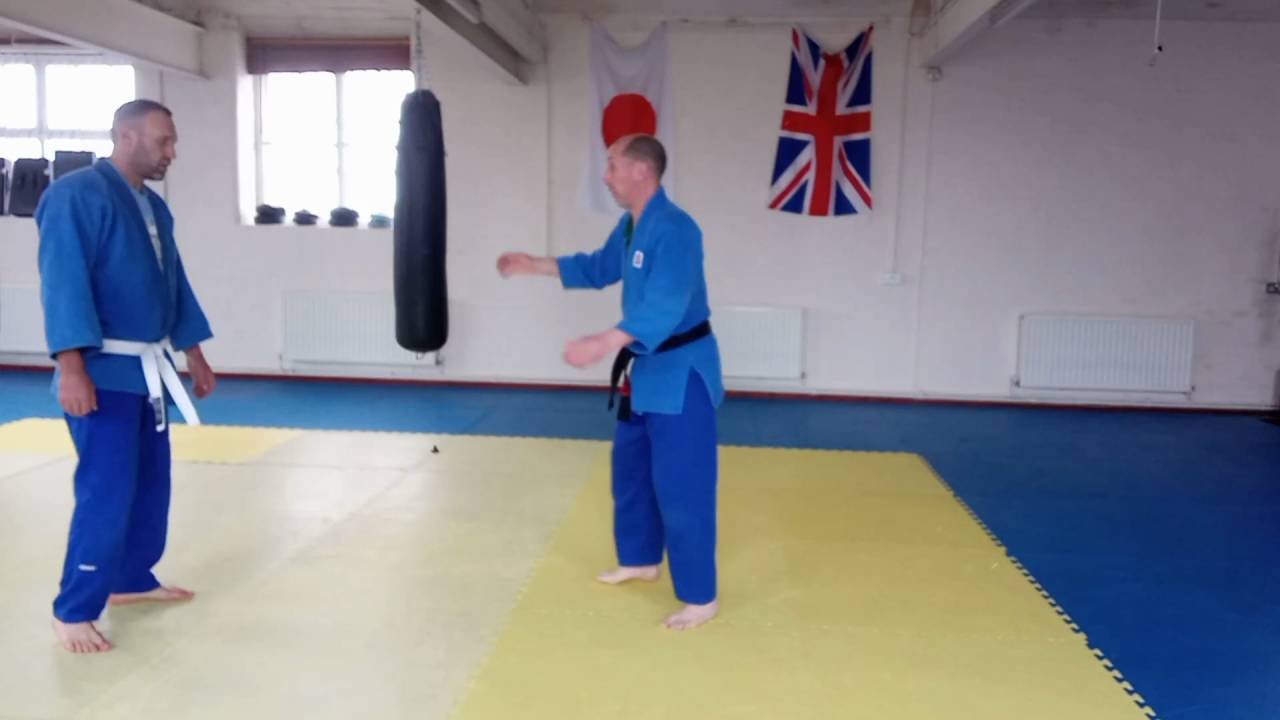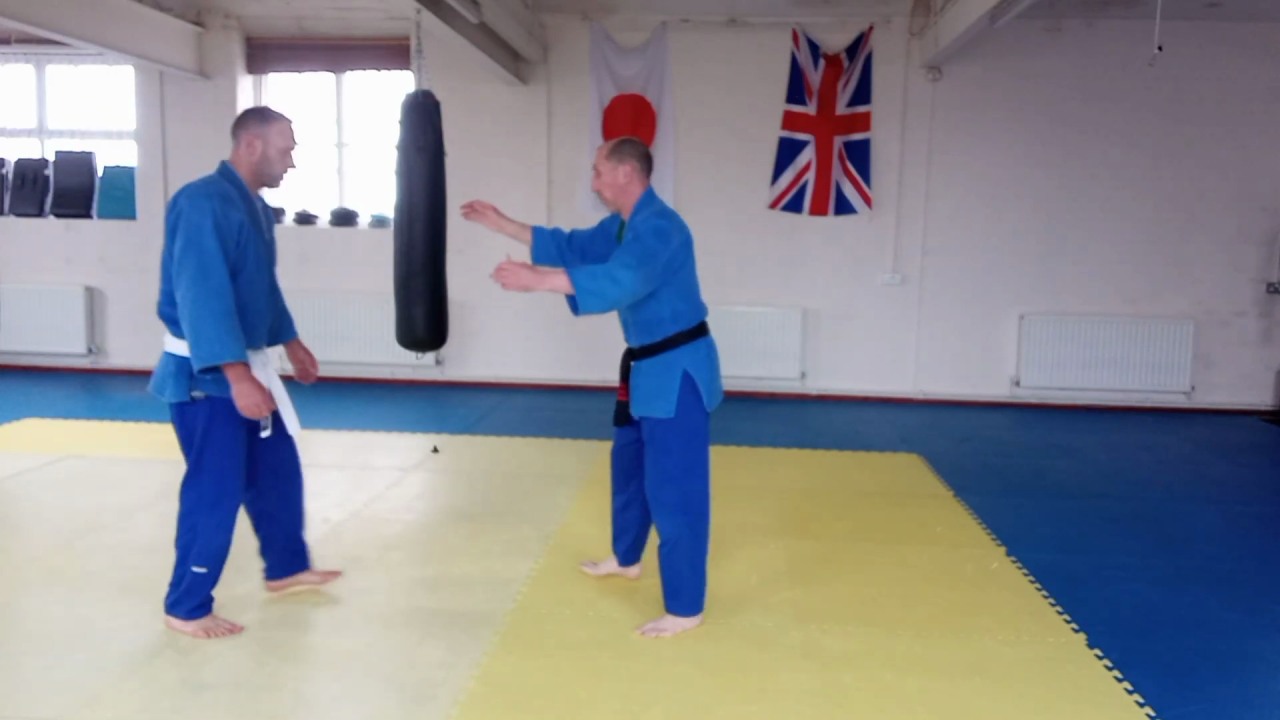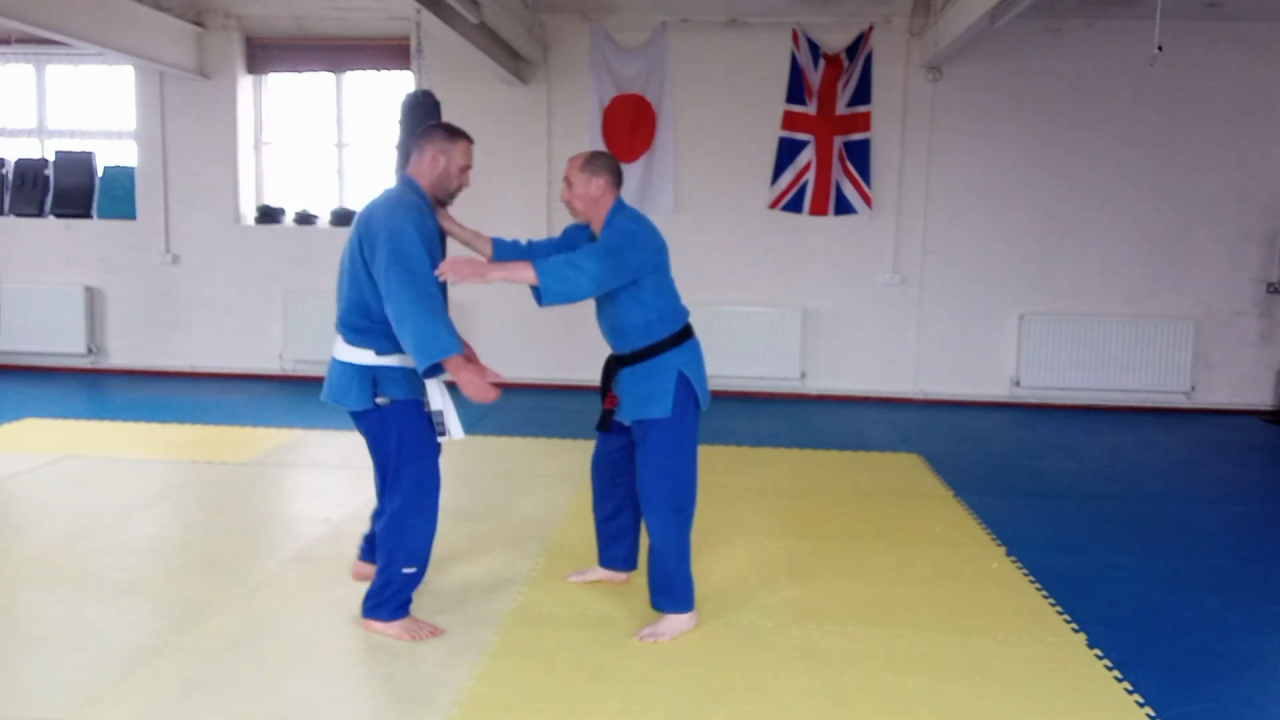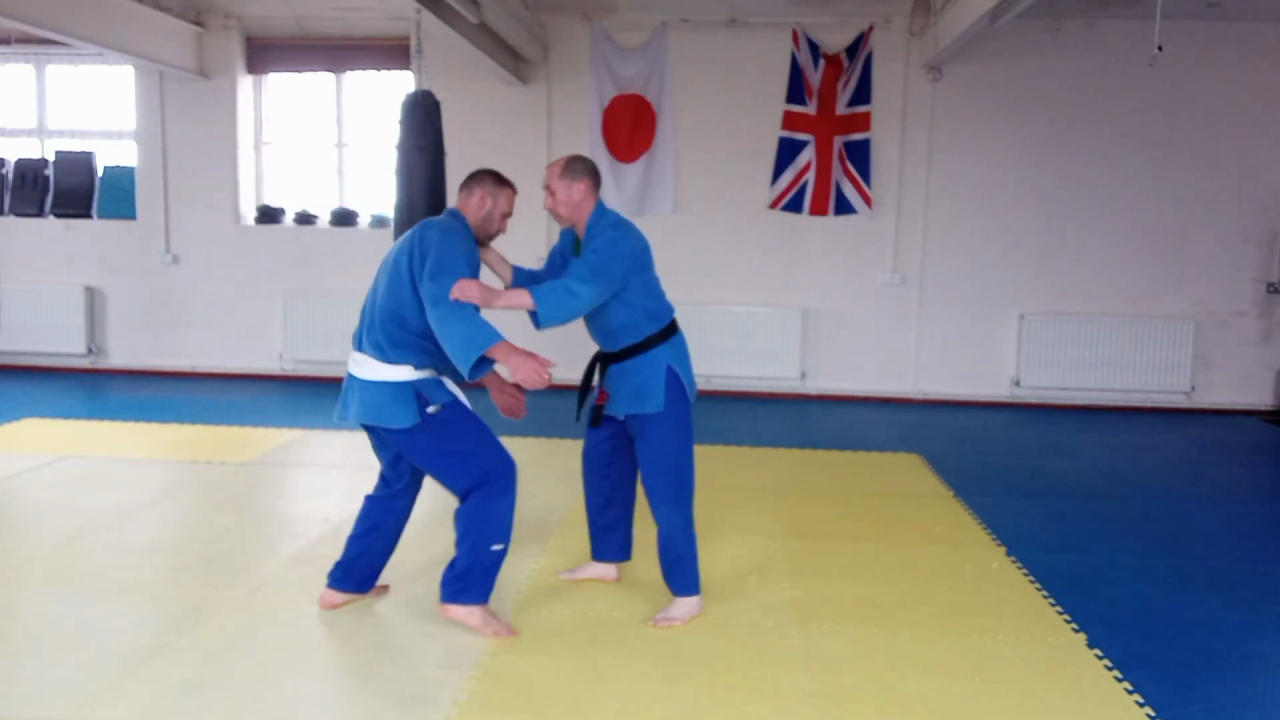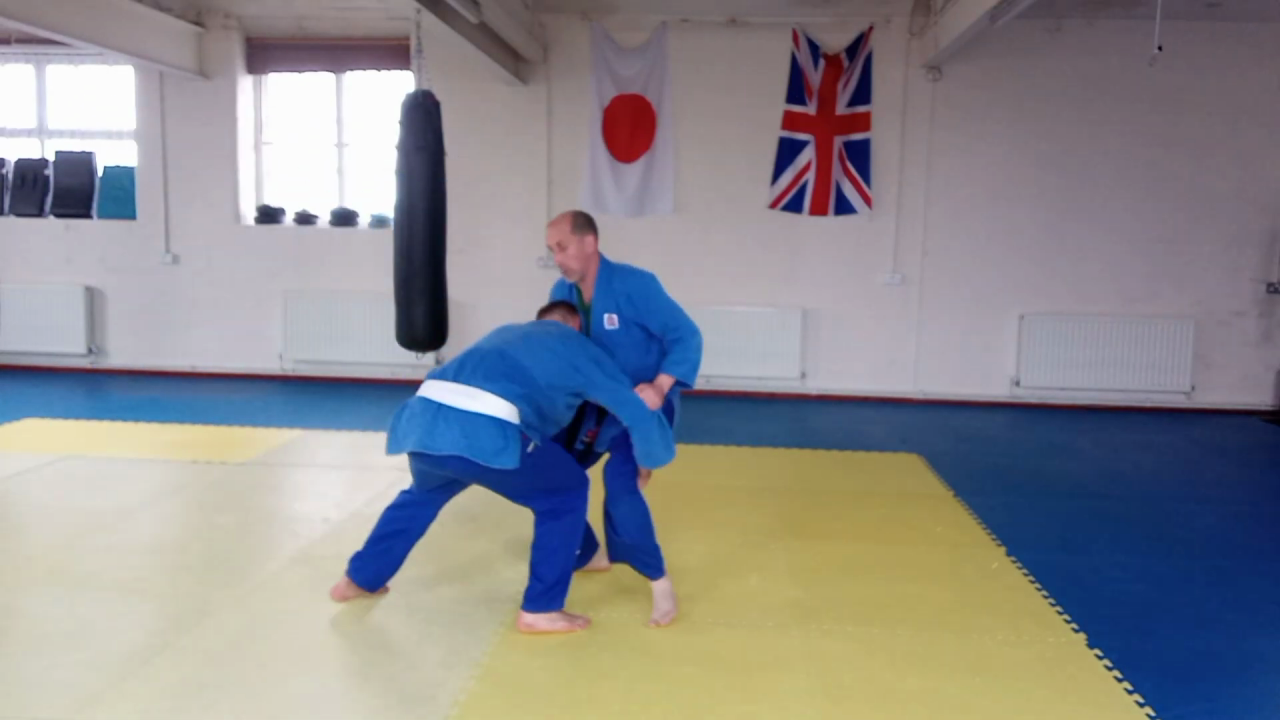
dt=1s
person 1, frame 1
left shoulder: (153, 205)
right shoulder: (76, 195)
left elbow: (173, 284)
right elbow: (63, 286)
left wrist: (194, 353)
right wrist: (71, 367)
left hip: (146, 366)
right hip: (99, 369)
left knee: (149, 482)
right knee: (108, 490)
left ankle: (132, 580)
right ankle: (73, 611)
person 1, frame 2
left shoulder: (255, 207)
right shoulder: (203, 203)
right elbow: (203, 298)
left wrist: (291, 343)
right wrist: (237, 376)
left hip: (244, 367)
right hip: (205, 374)
left knee: (277, 468)
right knee: (214, 488)
left ankle: (286, 566)
right ankle: (186, 607)
person 1, frame 3
left shoulder: (406, 210)
right shoulder: (399, 215)
right elbow: (409, 302)
left wrist: (457, 349)
right wrist: (460, 368)
left hip: (381, 369)
right hip: (377, 374)
left knee: (408, 473)
right knee: (414, 485)
left ankle: (376, 557)
right ankle: (384, 610)
person 1, frame 4
left shoulder: (429, 238)
right shoulder: (447, 238)
right elbow: (448, 313)
left wrist: (491, 380)
right wrist: (511, 357)
left hip: (371, 384)
right hip: (402, 389)
left knee: (399, 480)
right knee: (492, 474)
left ankle: (347, 583)
right ankle: (463, 596)
person 1, frame 5
left shoulder: (510, 334)
right shoulder: (580, 348)
right elbow: (640, 415)
right wrist: (647, 464)
left hip: (426, 416)
right hip: (486, 431)
left knee: (424, 493)
right knee: (566, 494)
left ankle: (360, 578)
right ankle: (540, 609)
person 2, frame 1
left shoulder: (674, 229)
right shoulder: (631, 227)
left elbow: (665, 306)
right elbow: (599, 268)
left wrist: (603, 343)
right wrist: (535, 266)
left hip: (682, 369)
right hip: (651, 367)
left knee: (681, 483)
right knee: (632, 467)
left ankle: (701, 596)
right ankle: (639, 560)
person 2, frame 2
left shoulder: (658, 226)
right shoulder: (622, 225)
left elbow: (619, 282)
right elbow: (573, 246)
left wrist: (539, 280)
right wrist: (503, 223)
left hip: (679, 370)
right hip: (653, 367)
left knee: (673, 487)
right knee: (629, 464)
left ankle: (685, 608)
right ankle: (625, 557)
person 2, frame 3
left shoulder: (632, 233)
right shoulder: (587, 233)
left elbow: (578, 274)
right elbow: (530, 254)
left wrist: (488, 271)
right wrist: (455, 230)
left hip: (667, 373)
right hip: (632, 371)
left knee: (662, 490)
right knee: (611, 471)
left ankle: (679, 608)
right ankle: (615, 563)
person 2, frame 4
left shoulder: (616, 238)
right shoulder: (573, 239)
left elbow: (574, 294)
right elbow: (541, 282)
left wrist: (494, 299)
right wrist: (486, 255)
left hip: (656, 368)
right hip: (619, 367)
left knee: (665, 481)
right knee: (603, 464)
left ankle: (687, 594)
right ankle: (608, 560)
person 2, frame 5
left shoulder: (635, 285)
right shoulder: (562, 293)
left elbow: (686, 337)
left wrist: (660, 387)
left hip: (644, 405)
right hip: (594, 405)
left knee: (622, 484)
left ankle: (658, 580)
right ankle: (588, 553)
